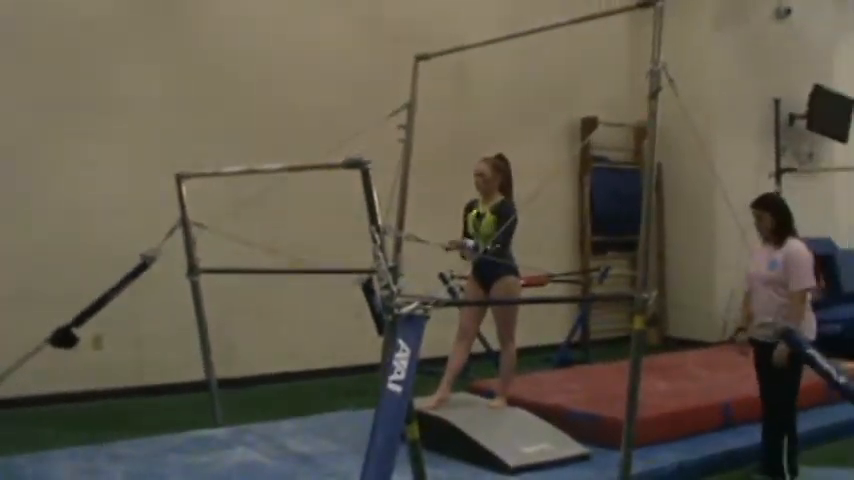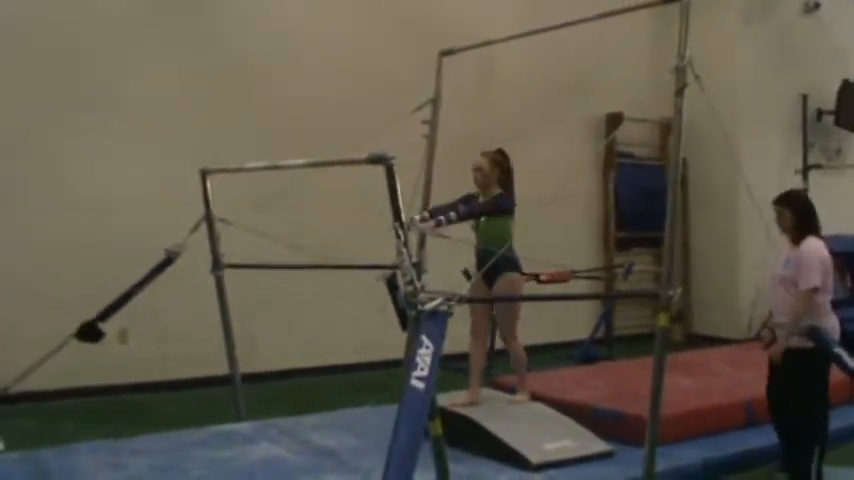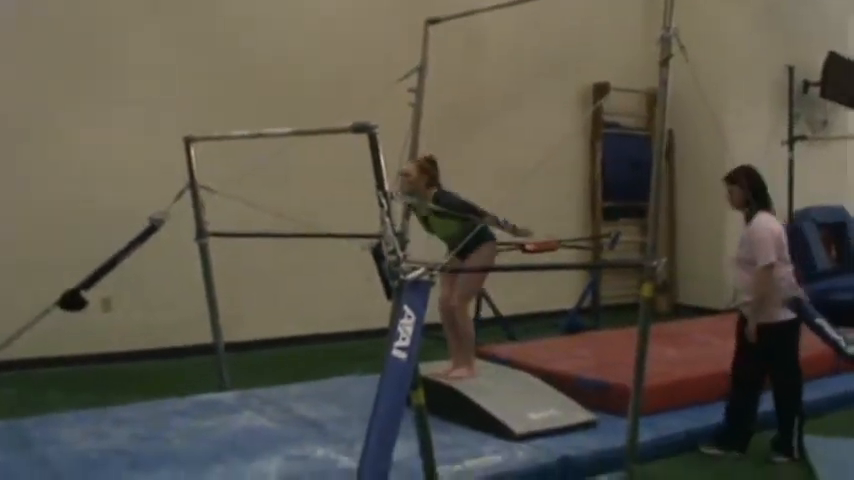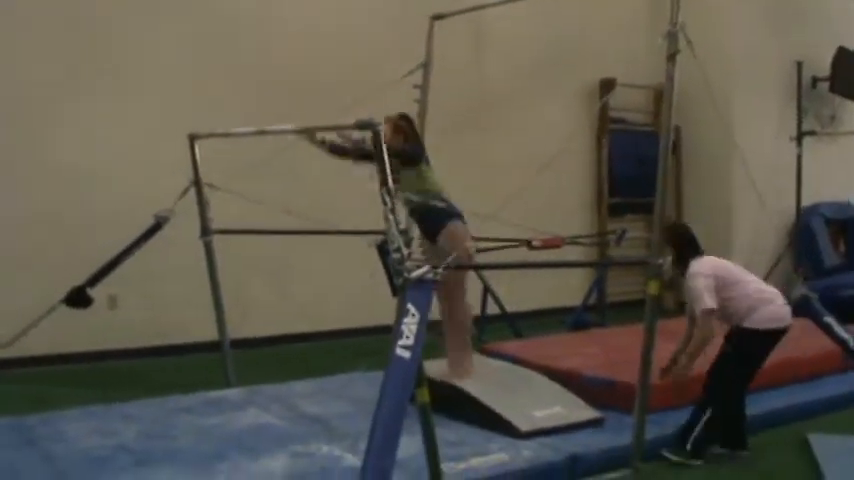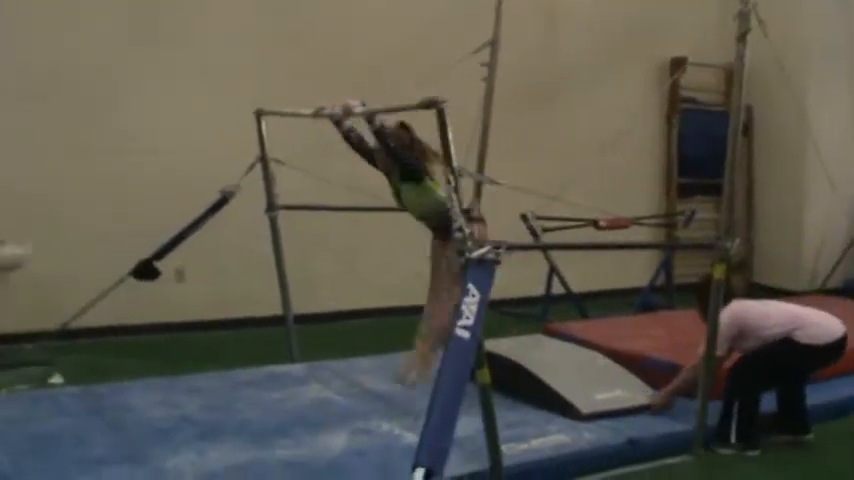
dt=0.5s
person 1, frame 1
left shoulder: (795, 251)
right shoulder: (760, 251)
left elbow: (799, 299)
left wrist: (786, 342)
right wrist: (744, 328)
left hip: (790, 341)
right hip: (764, 338)
left knee: (781, 405)
right knee: (770, 405)
person 1, frame 2
left shoulder: (811, 249)
right shoulder: (795, 248)
left elbow: (806, 300)
left wrist: (782, 341)
right wrist: (773, 331)
left hip: (810, 344)
right hip: (790, 340)
left knee: (811, 410)
right knee: (778, 401)
person 1, frame 3
left shoulder: (762, 226)
right shoulder: (754, 223)
left elbow: (766, 276)
left wrist: (753, 319)
right wrist: (748, 316)
left hip: (777, 318)
right hip: (758, 315)
left knee: (784, 383)
right knee: (743, 378)
left ankle: (789, 446)
right ankle: (732, 440)
person 1, frame 4
left shoulder: (697, 273)
right shoulder: (705, 264)
left elbow: (705, 329)
right elbow: (695, 324)
left wrist: (686, 363)
right wrist: (676, 357)
left hip: (764, 320)
right hip: (774, 315)
left knee: (719, 381)
right knee: (731, 379)
left ankle: (689, 447)
right ankle: (733, 439)
person 1, frame 5
left shoulder: (725, 320)
right shoulder: (740, 310)
left elbow: (701, 367)
left wrist: (667, 394)
left hip: (817, 340)
right hip: (832, 335)
left knee: (743, 374)
right knee: (787, 368)
left ankle: (740, 440)
right ankle: (795, 427)
person 2, frame 1
left shoulder: (506, 209)
right shoulder: (471, 208)
left elbow: (500, 248)
right elbow: (468, 243)
left wrist: (467, 244)
right wrist: (463, 250)
left hip: (503, 275)
right hip: (478, 274)
left knee: (505, 338)
right knee: (463, 334)
left ankle: (502, 395)
right ankle: (443, 390)
person 2, frame 2
left shoulder: (503, 202)
right shoulder: (471, 198)
left elbow: (470, 213)
right elbow: (446, 209)
left wrist: (431, 222)
right wrist: (419, 218)
left hip: (506, 271)
right hip: (482, 271)
left knee: (508, 336)
right knee: (477, 334)
left ankle: (523, 390)
right ankle: (473, 392)
person 2, frame 3
left shoulder: (443, 200)
right shoulder: (415, 203)
left elbow: (481, 215)
left wrist: (512, 229)
left hip: (480, 247)
right hip: (457, 251)
left knee: (457, 304)
right knee: (445, 304)
left ankle: (468, 365)
right ankle: (457, 362)
person 2, frame 4
left shoulder: (413, 155)
right shoulder: (388, 161)
right elbow: (350, 152)
right wrist: (321, 140)
left hip: (449, 224)
right hip: (428, 230)
left knee: (454, 294)
right knee: (443, 295)
left ankle: (465, 356)
right ankle: (454, 357)
person 2, frame 5
left shoulder: (412, 169)
right shoulder: (395, 172)
left elbow: (389, 143)
right elbow: (364, 147)
left wrist: (362, 110)
right wrist: (339, 119)
left hip: (467, 226)
right hip: (445, 231)
left knee: (447, 294)
right knee: (437, 293)
left ankle: (423, 357)
right ankle: (421, 355)
